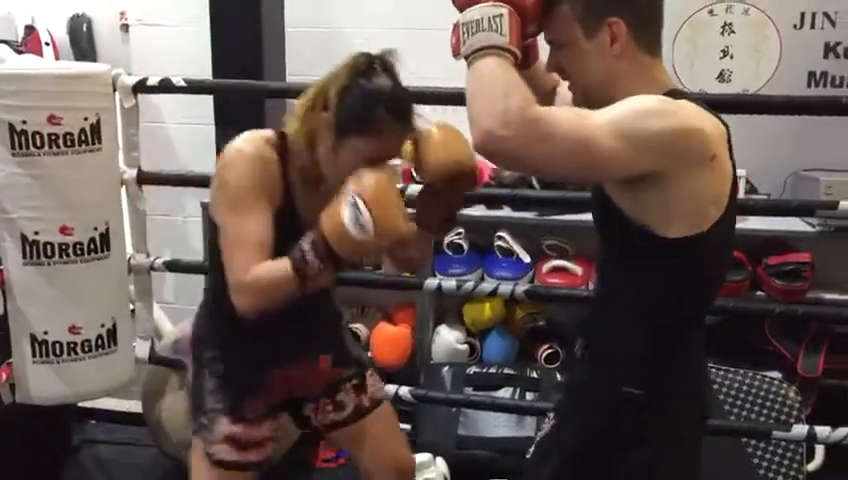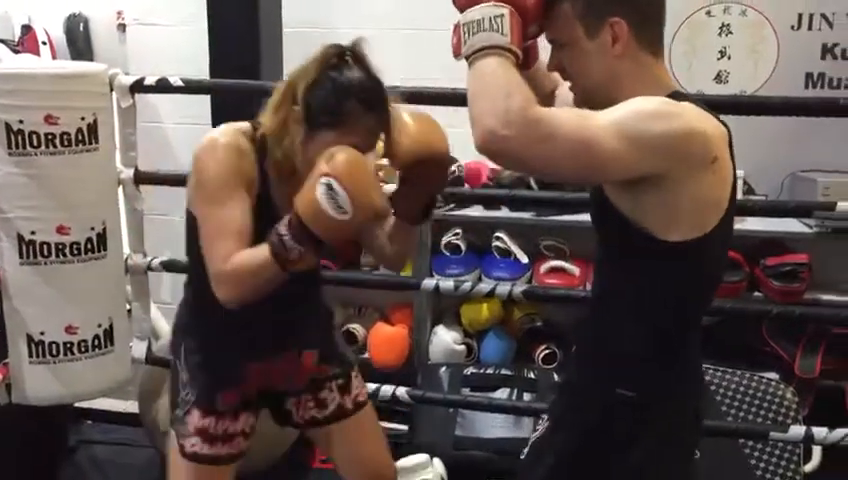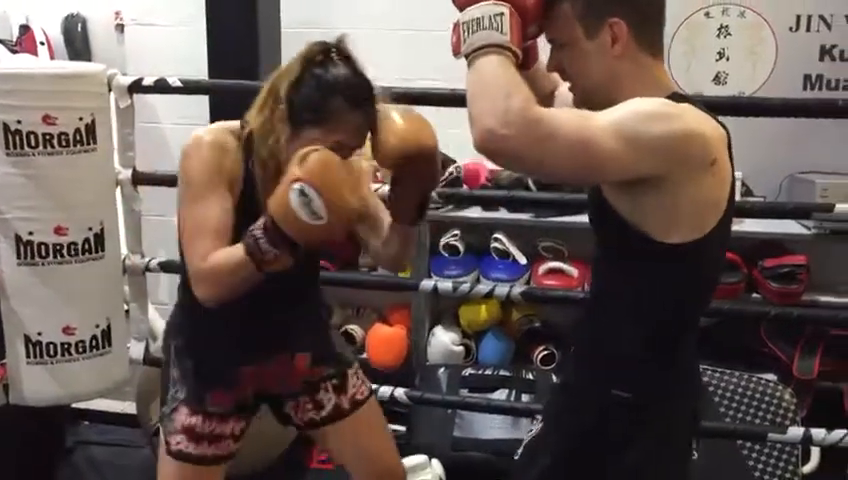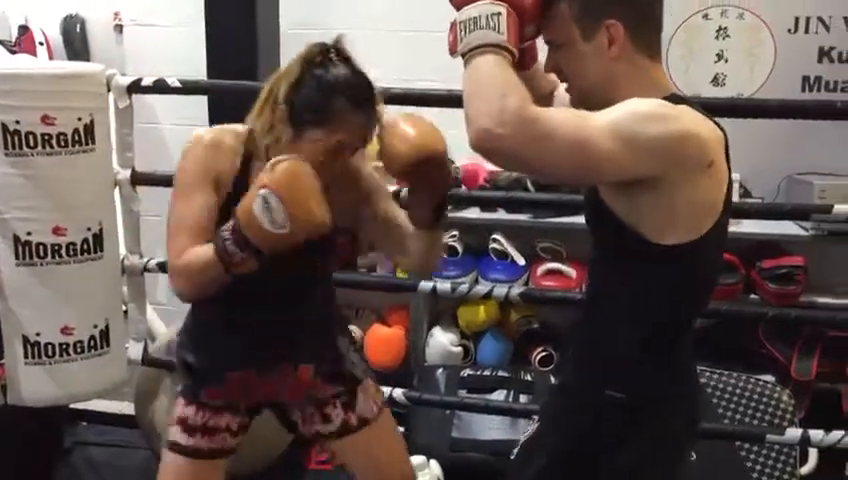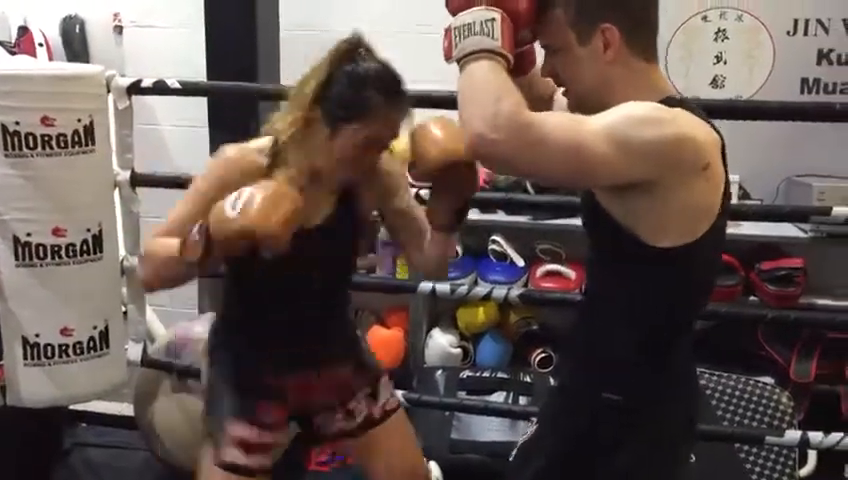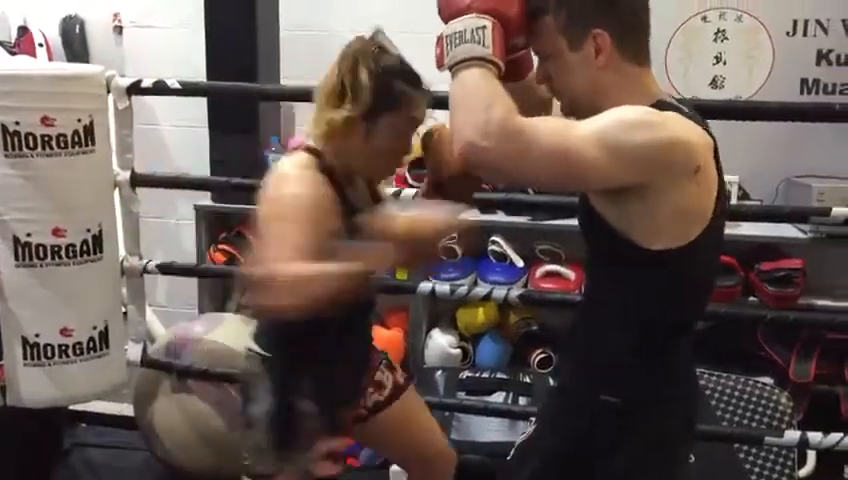
dt=0.1s
person 1, frame 1
left shoulder: (674, 129)
right shoulder: (655, 118)
left elbow: (502, 132)
right elbow: (540, 112)
right wrist: (517, 45)
left hip: (639, 406)
right hip: (624, 385)
person 1, frame 2
left shoulder: (676, 130)
right shoulder: (650, 120)
left elbow: (504, 132)
right elbow: (540, 104)
right wrist: (517, 43)
left hip: (634, 407)
right hip: (616, 386)
person 1, frame 3
left shoulder: (676, 133)
right shoulder: (651, 121)
left elbow: (503, 131)
right elbow: (540, 104)
right wrist: (516, 43)
left hip: (630, 409)
right hip: (614, 389)
person 1, frame 4
left shoulder: (672, 134)
right shoulder: (654, 121)
left elbow: (499, 131)
right elbow: (539, 107)
right wrist: (516, 41)
left hip: (628, 410)
right hip: (612, 390)
person 1, frame 5
left shoulder: (669, 137)
right shoulder: (650, 123)
left elbow: (492, 135)
right elbow: (538, 110)
right wrist: (512, 46)
left hip: (626, 412)
right hip: (612, 392)
person 1, frame 6
left shoulder: (658, 141)
right shoulder: (659, 124)
left elbow: (483, 143)
right elbow: (534, 125)
right wrist: (507, 49)
left hip: (626, 413)
right hip: (627, 393)
person 2, frame 1
left shoulder: (350, 172)
right shoulder: (249, 160)
left elbow: (405, 256)
right elbow: (248, 292)
left wrist: (431, 216)
right wrist: (328, 249)
left hip: (316, 349)
right hip: (235, 359)
person 2, frame 2
left shoulder: (344, 164)
right shoulder: (226, 152)
left elbow: (392, 254)
right elbow: (230, 283)
left wrist: (416, 195)
right wrist: (306, 232)
left hip: (306, 341)
right hip: (218, 353)
person 2, frame 3
left shoulder: (336, 164)
right shoulder: (212, 150)
left elbow: (391, 257)
right elbow: (208, 282)
left wrist: (409, 194)
right wrist: (281, 234)
left hip: (303, 342)
right hip: (211, 354)
person 2, frame 4
left shoulder: (350, 171)
right shoulder: (213, 151)
left elbow: (420, 259)
right elbow: (186, 280)
left wrist: (428, 197)
right wrist: (247, 237)
left hip: (316, 352)
right hip: (221, 357)
person 2, frame 5
left shoulder: (376, 173)
right shoulder: (241, 167)
left elbow: (431, 262)
right elbow: (152, 269)
left wrist: (450, 198)
right wrist: (209, 242)
left hip: (335, 356)
right hip: (249, 366)
person 2, frame 6
left shoulder: (352, 171)
right shoulder: (298, 182)
right elbow: (275, 292)
right wrist: (372, 256)
left hip: (353, 356)
right hip: (298, 374)
